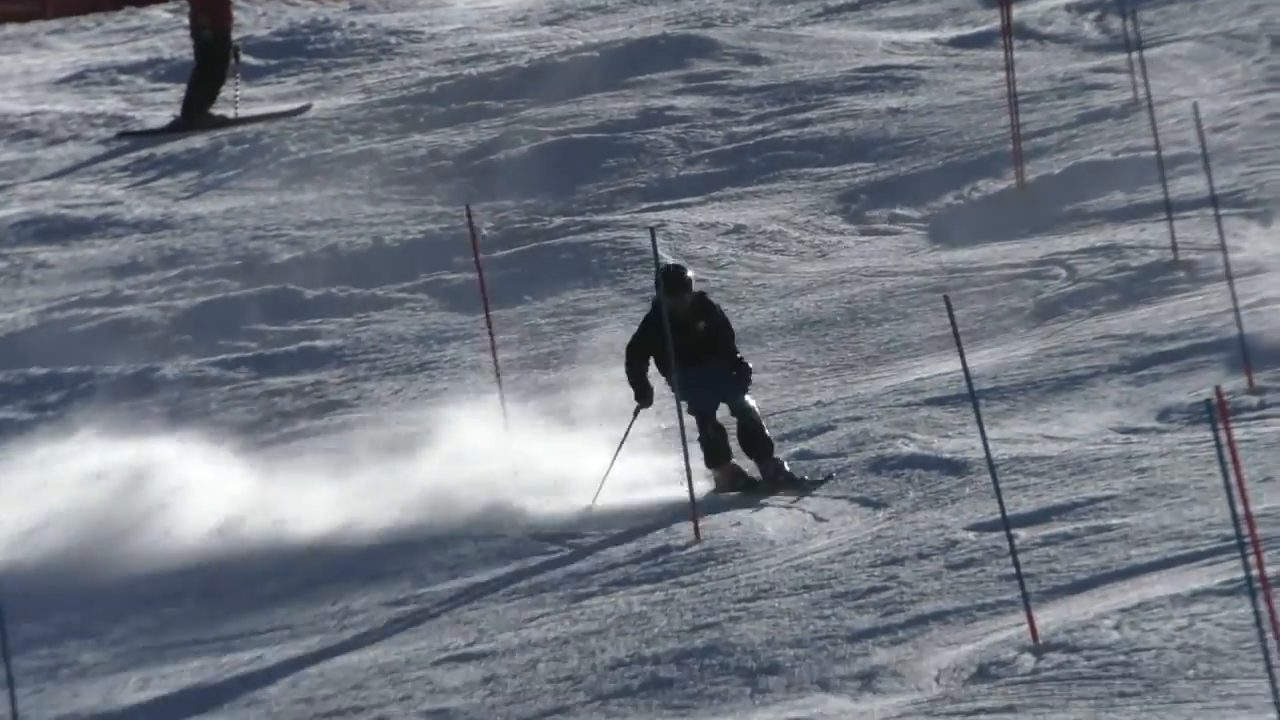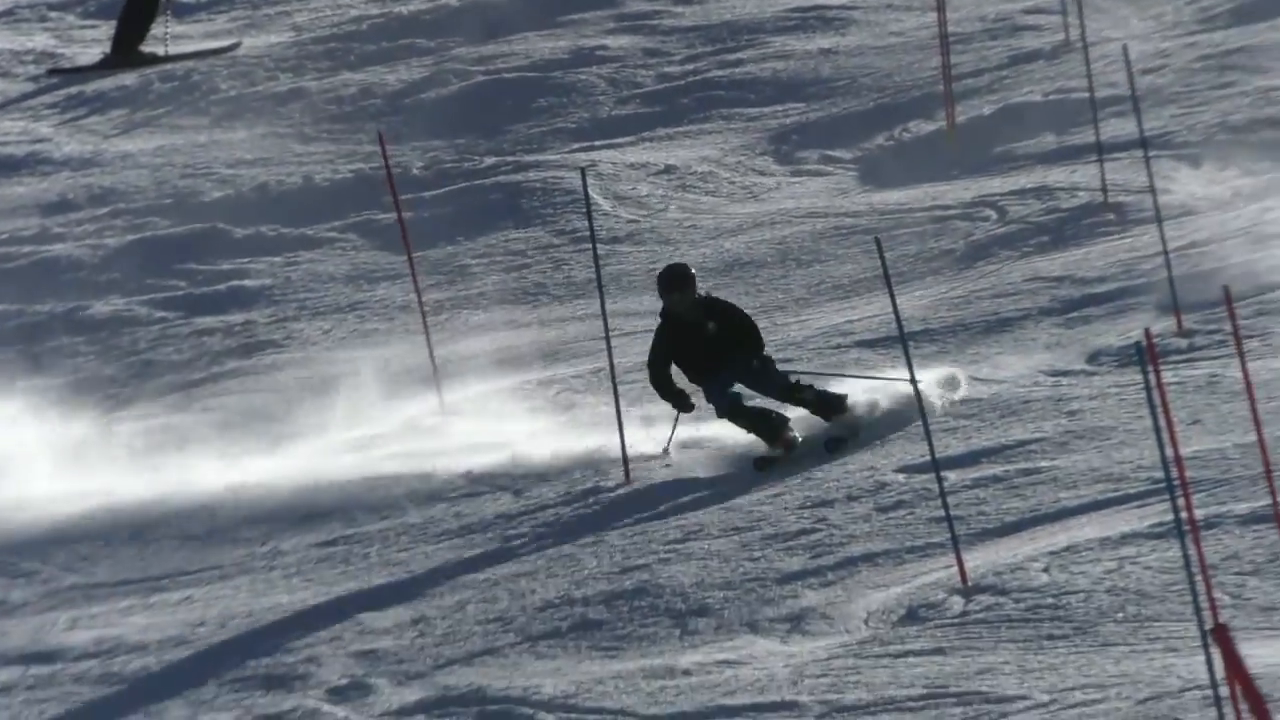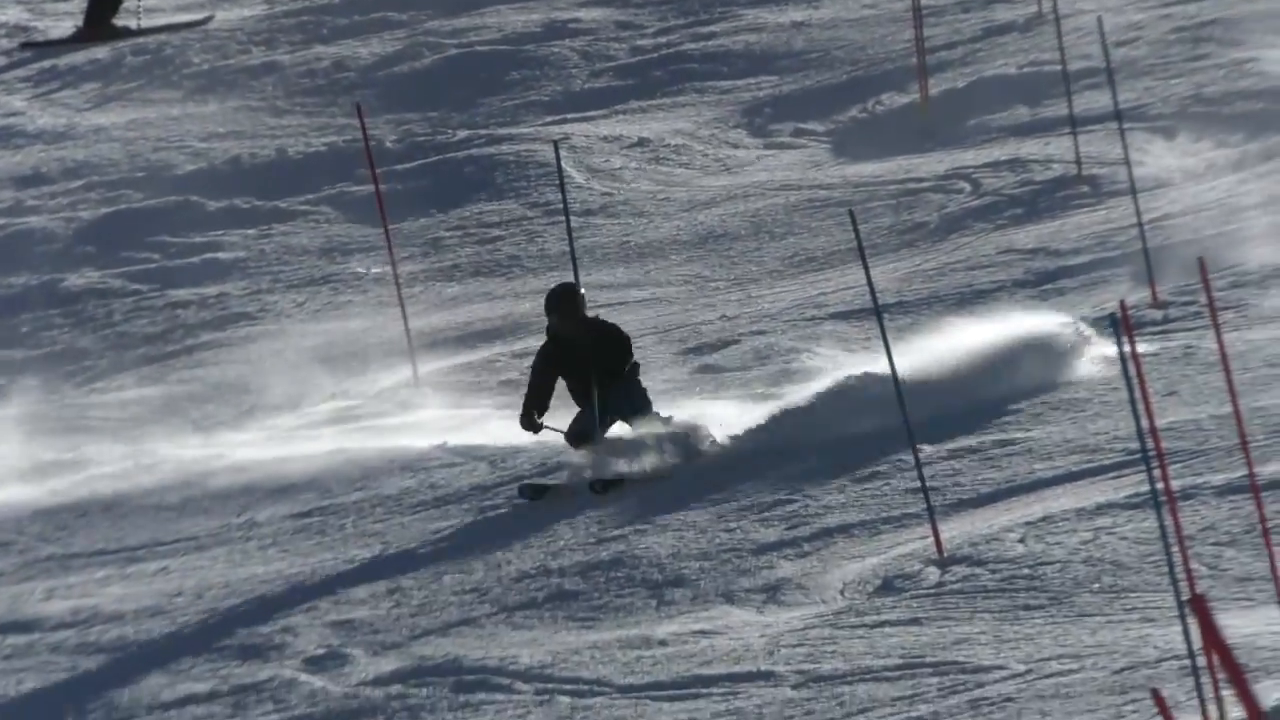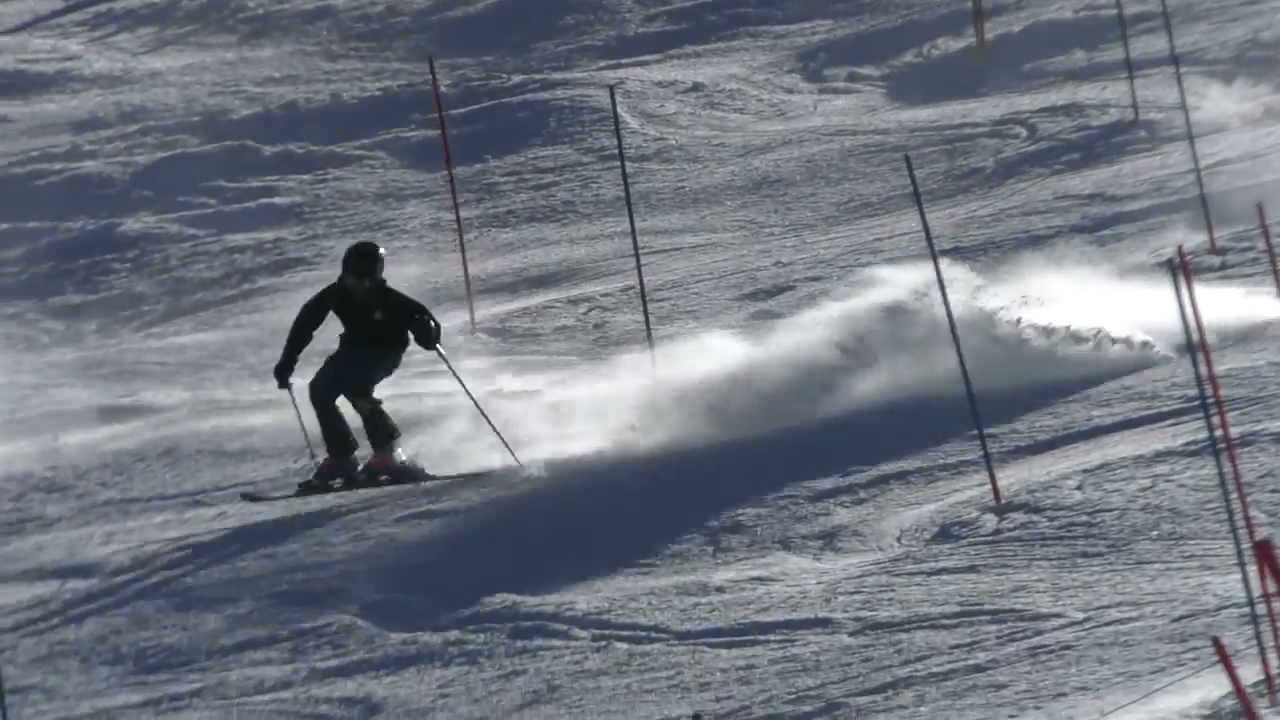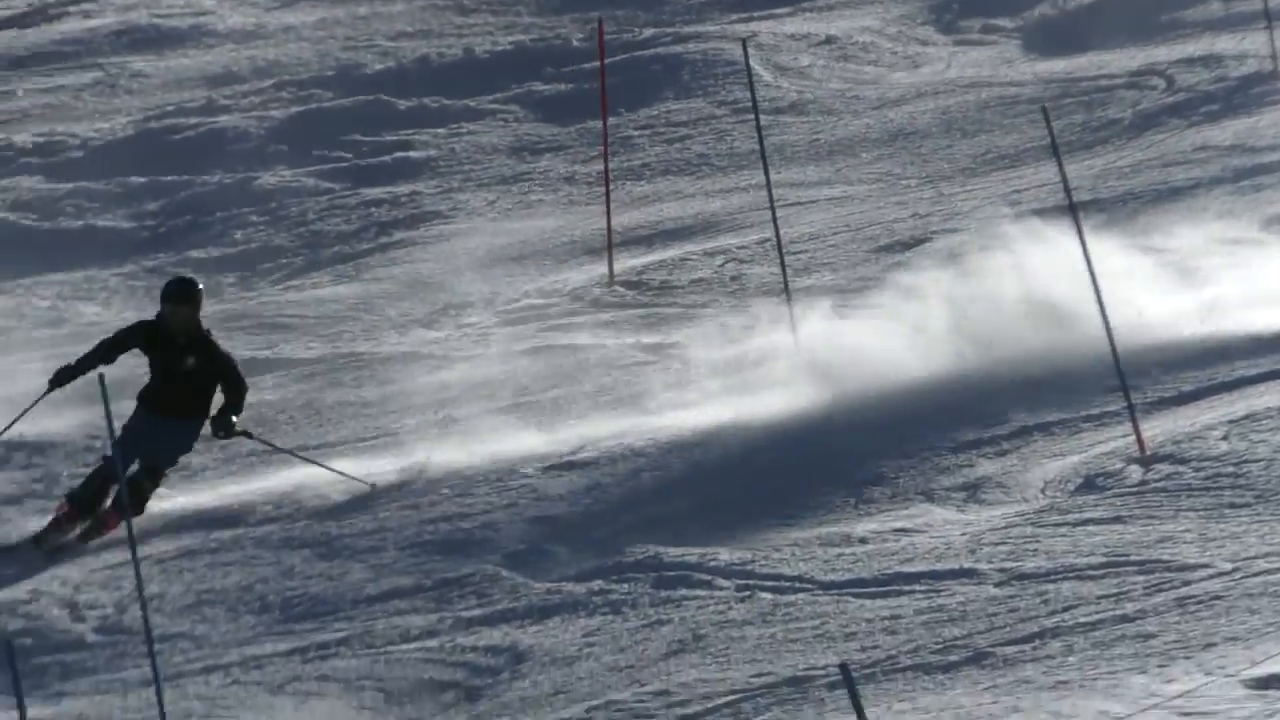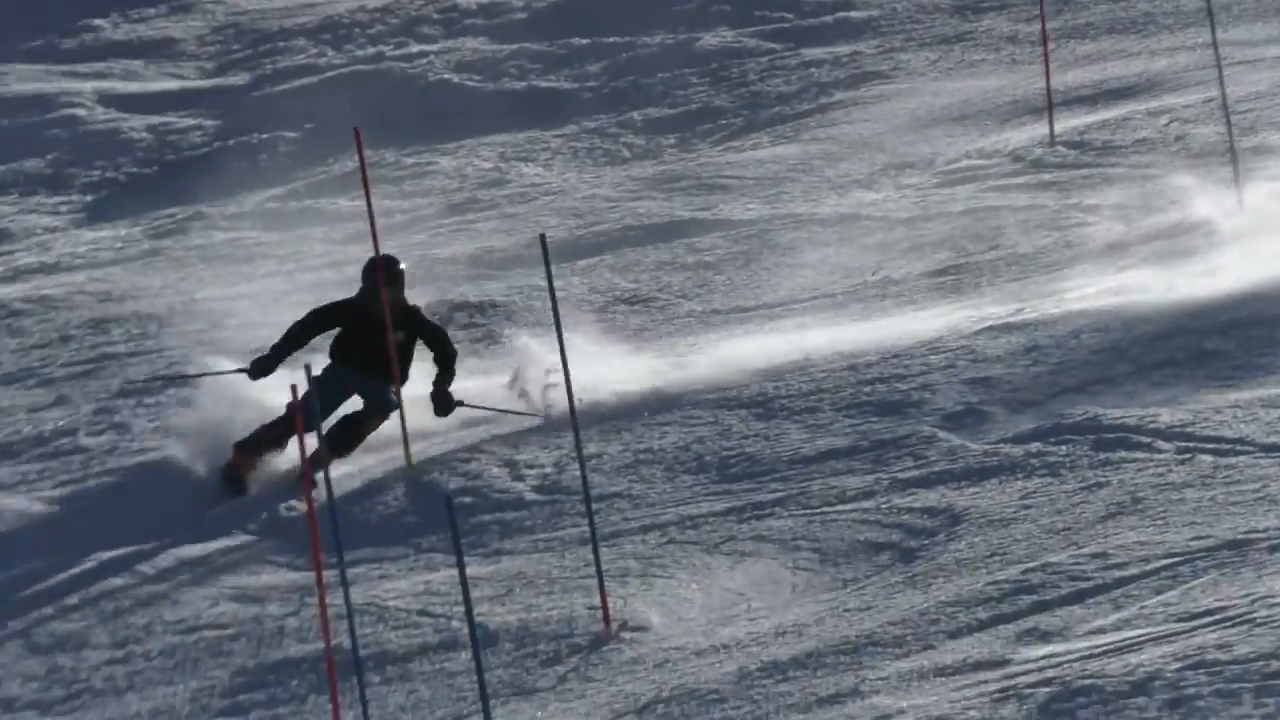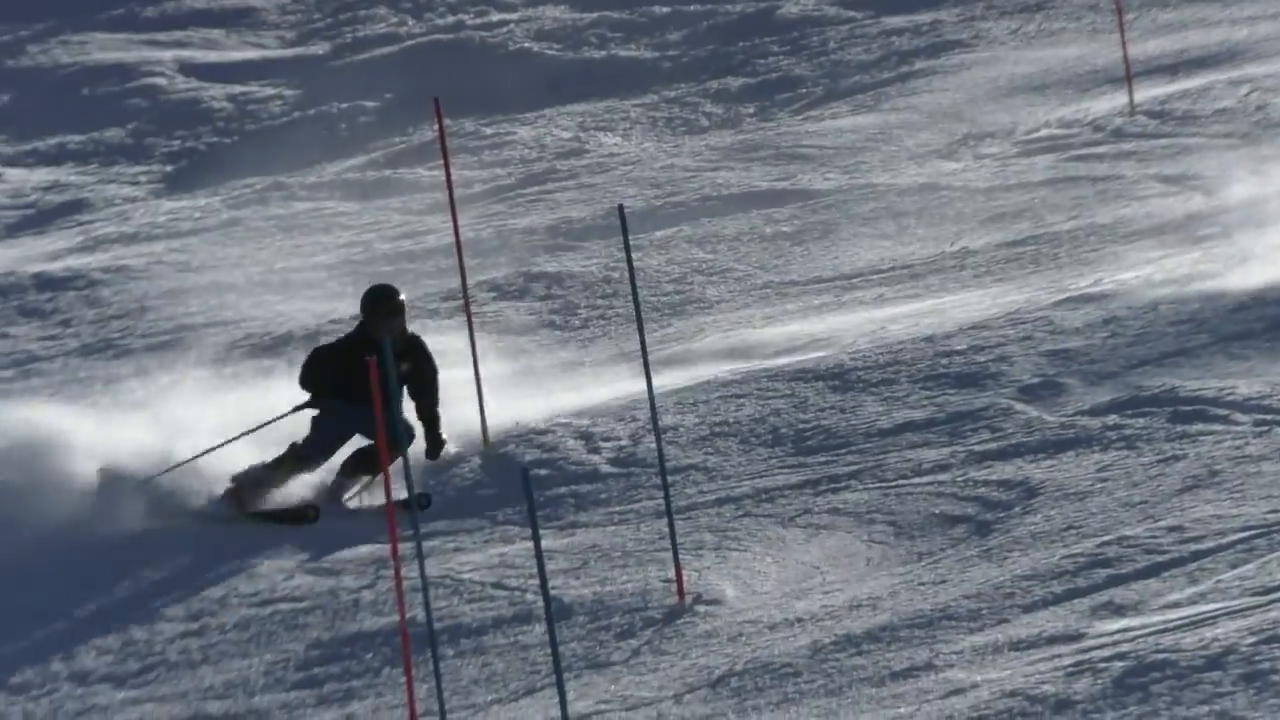
dt=0.3s
person 1, frame 1
left shoulder: (701, 305)
right shoulder: (653, 325)
left elbow: (722, 330)
right elbow: (635, 356)
left wrist: (736, 360)
right wrist: (641, 387)
left hip: (713, 365)
right hip: (684, 375)
left knee: (742, 406)
right knee: (706, 415)
left ankle: (773, 467)
right ankle: (726, 471)
person 1, frame 2
left shoulder: (711, 306)
right shoulder: (667, 333)
left elbow: (743, 323)
right elbow: (657, 372)
left wrist: (757, 354)
right wrist: (675, 396)
left hip: (739, 358)
right hip: (711, 376)
left knee: (785, 389)
right knee: (728, 407)
left ankle: (840, 408)
right ankle: (780, 434)
person 1, frame 3
left shoulder: (600, 330)
right shoulder: (551, 352)
left elbow: (624, 351)
right elbow: (540, 386)
right wrist: (530, 413)
left hip: (624, 387)
right hip: (595, 401)
left knee: (644, 422)
right knee: (577, 436)
person 1, frame 4
left shoulder: (389, 299)
right shoulder: (337, 293)
left elbow: (423, 320)
right elbow: (306, 321)
left wrist: (427, 334)
right wrist: (287, 360)
left hip: (386, 352)
right hip: (354, 350)
left knee: (356, 389)
right knee: (319, 392)
left ankle: (387, 454)
right ankle: (341, 460)
person 1, frame 5
left shoulder: (206, 348)
right shoulder: (152, 332)
left elbow: (234, 384)
right elbow: (113, 345)
left wrist: (228, 415)
right wrist: (75, 369)
left hip: (186, 421)
right hip: (150, 411)
left knee: (152, 467)
right knee: (115, 465)
left ankle: (107, 519)
right ankle: (70, 511)
person 1, frame 6
left shoulder: (411, 318)
right shoulder: (353, 309)
left elbow: (444, 349)
right elbow: (311, 324)
left wrist: (441, 388)
right wrist: (274, 356)
left hip: (383, 378)
right hip: (346, 368)
left knee: (381, 406)
right knee: (307, 416)
left ankle: (322, 456)
right ankle: (244, 456)
person 1, frame 7
left shoulder: (412, 349)
right shoulder: (352, 345)
left elbow: (426, 389)
right elbow: (314, 368)
left wrist: (432, 430)
right wrist: (320, 394)
right hip: (342, 406)
left knee: (403, 436)
right knee: (309, 456)
left ankle: (341, 486)
right ankle: (241, 490)
